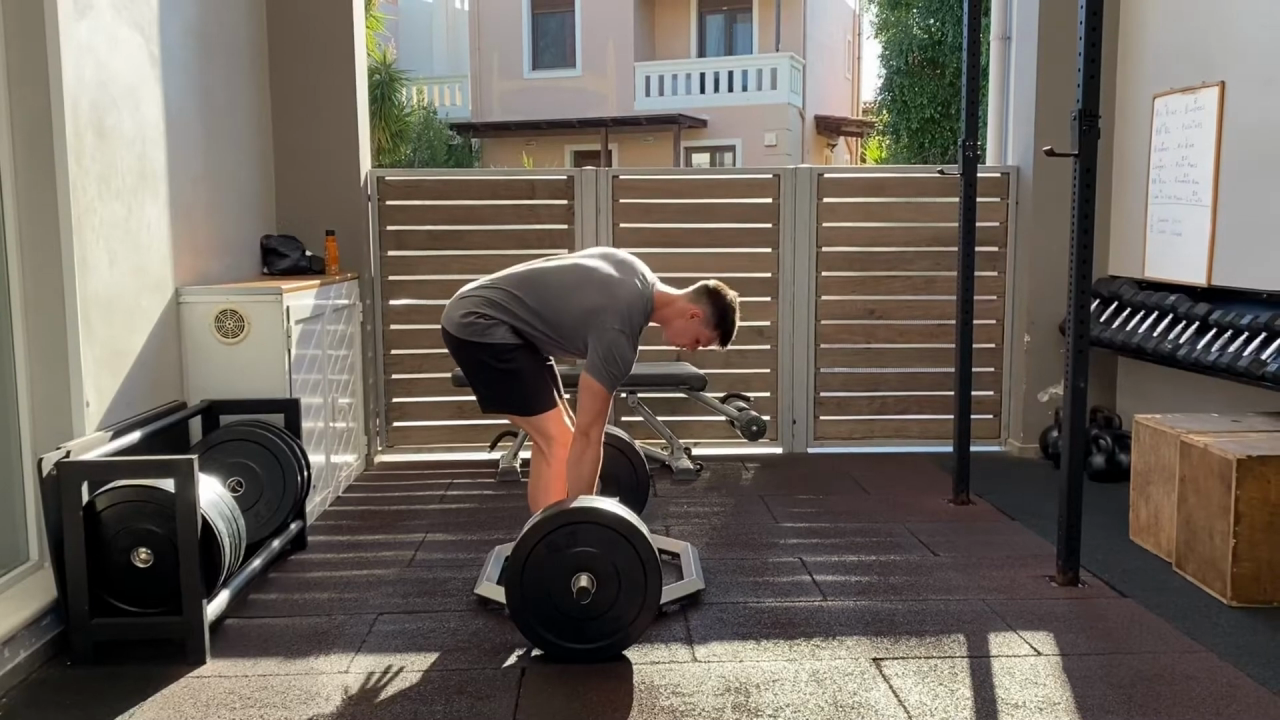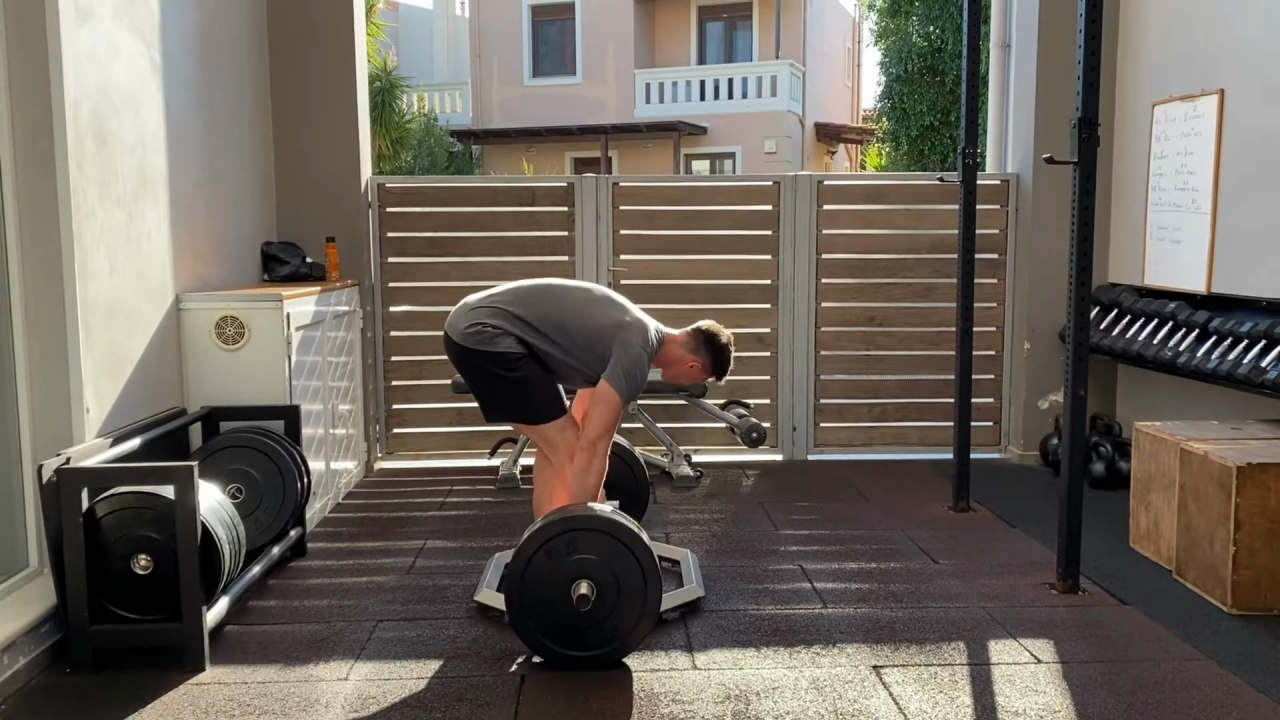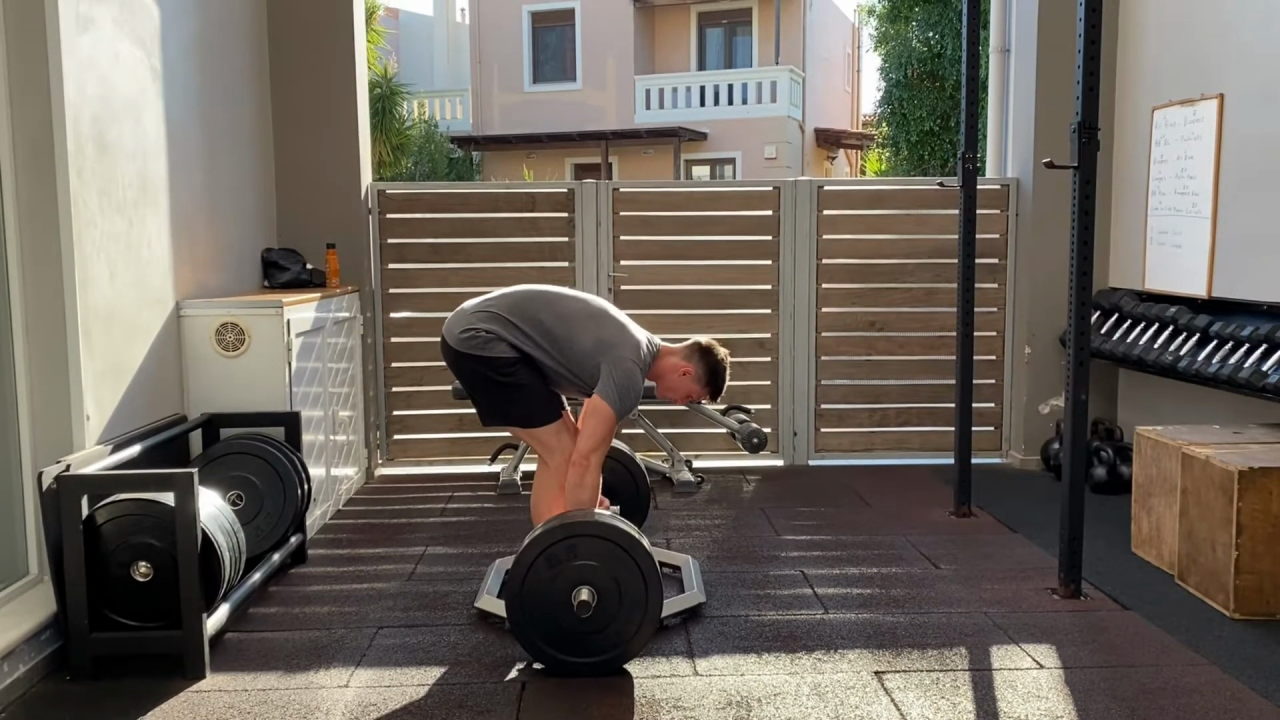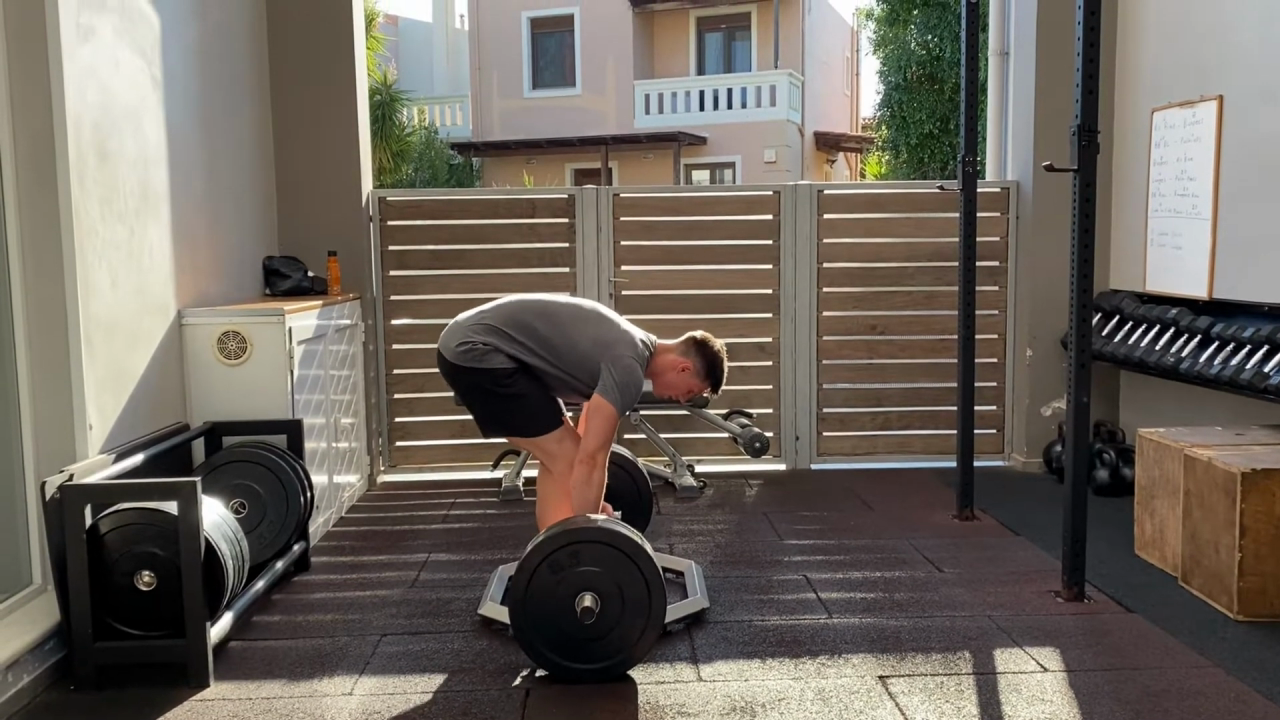
dt=1s
person 1, frame 1
left shoulder: (637, 275)
right shoulder: (617, 332)
right elbow: (588, 435)
left hip: (479, 316)
right hip: (479, 323)
left knee: (553, 437)
right knee: (558, 441)
person 1, frame 2
left shoulder: (635, 333)
right shoulder: (636, 353)
left elbow: (583, 423)
right elbow: (593, 446)
left wrist: (587, 492)
left hip: (477, 326)
right hip: (483, 332)
left knee: (557, 444)
right knee: (565, 449)
person 1, frame 3
left shoulder: (635, 348)
right shoulder: (629, 369)
right elbow: (584, 460)
left wrist: (588, 496)
left hip: (478, 332)
right hip: (479, 337)
left knee: (560, 448)
right knee: (562, 453)
person 1, frame 4
left shoulder: (630, 348)
right shoulder: (628, 367)
left elbow: (588, 445)
right elbow: (590, 459)
left wrist: (591, 506)
left hip: (474, 345)
right hip: (475, 350)
left knee: (561, 454)
right knee: (564, 459)
